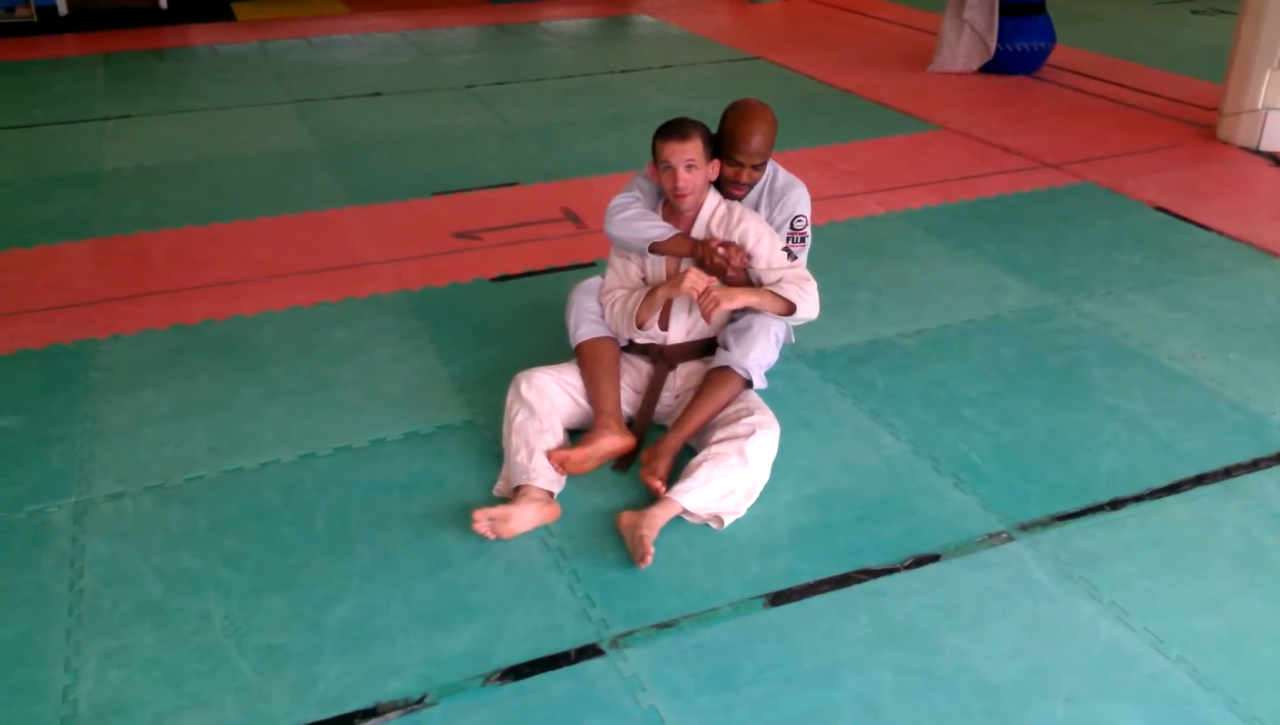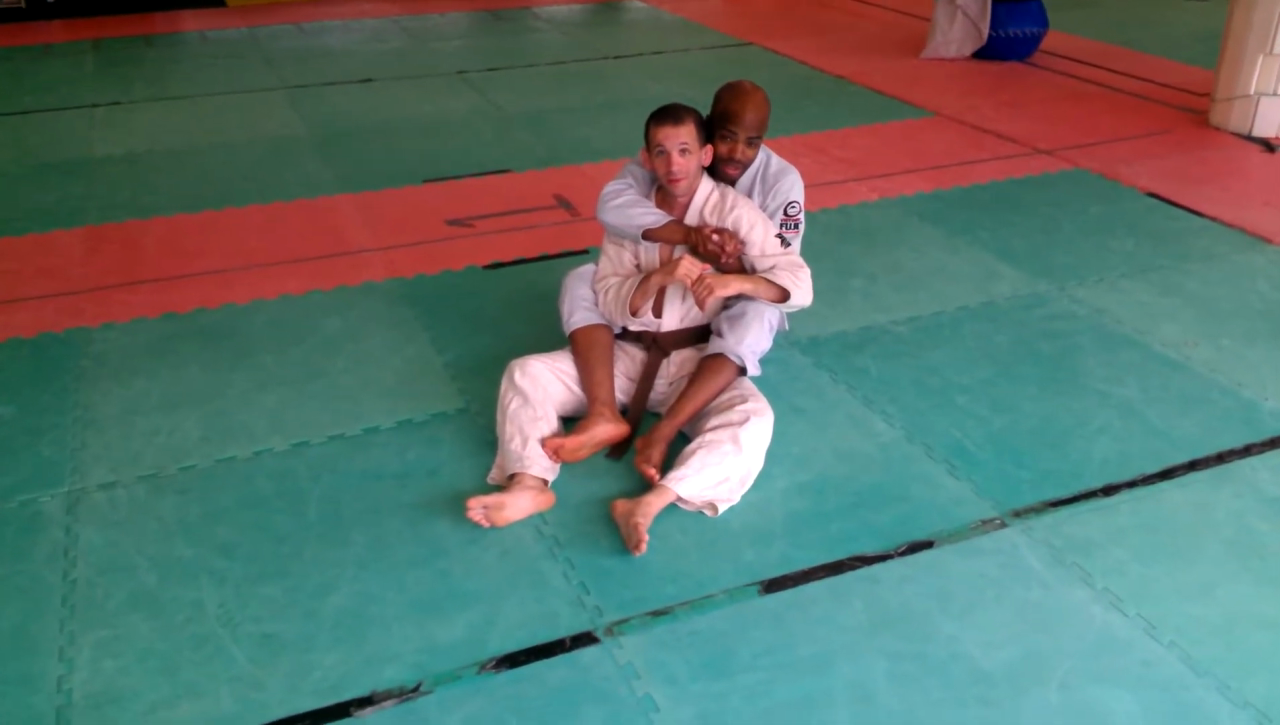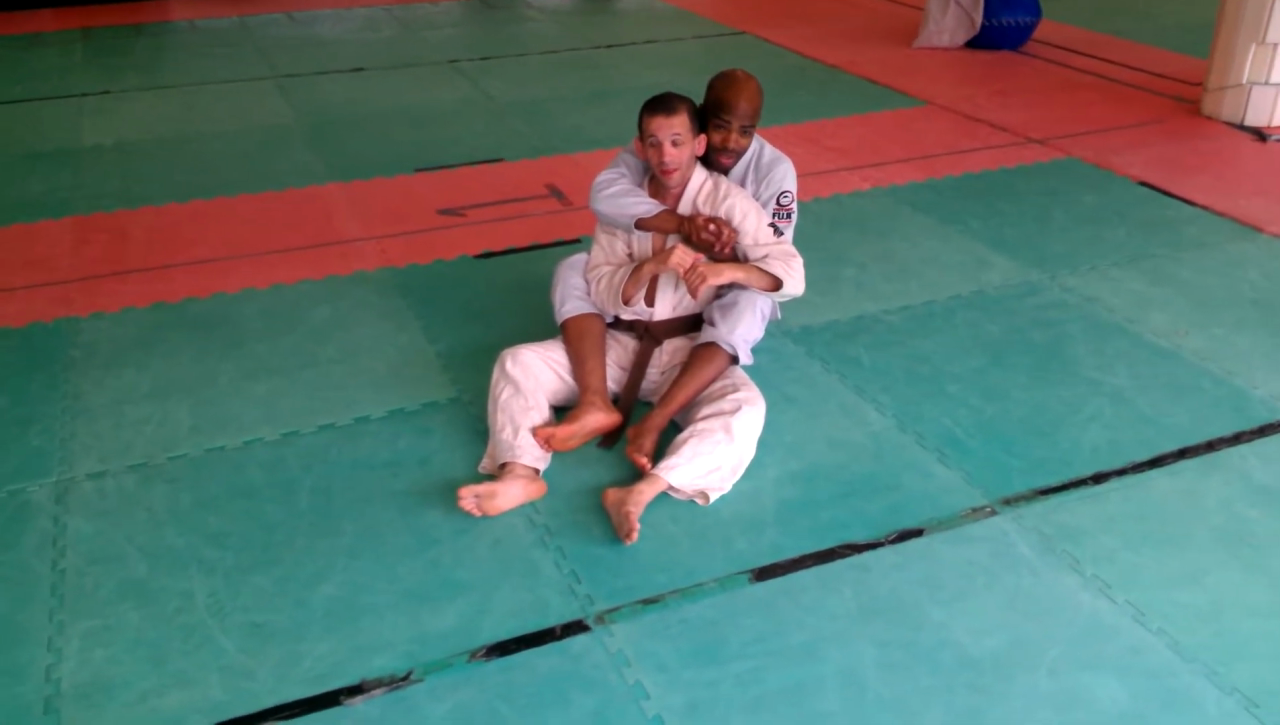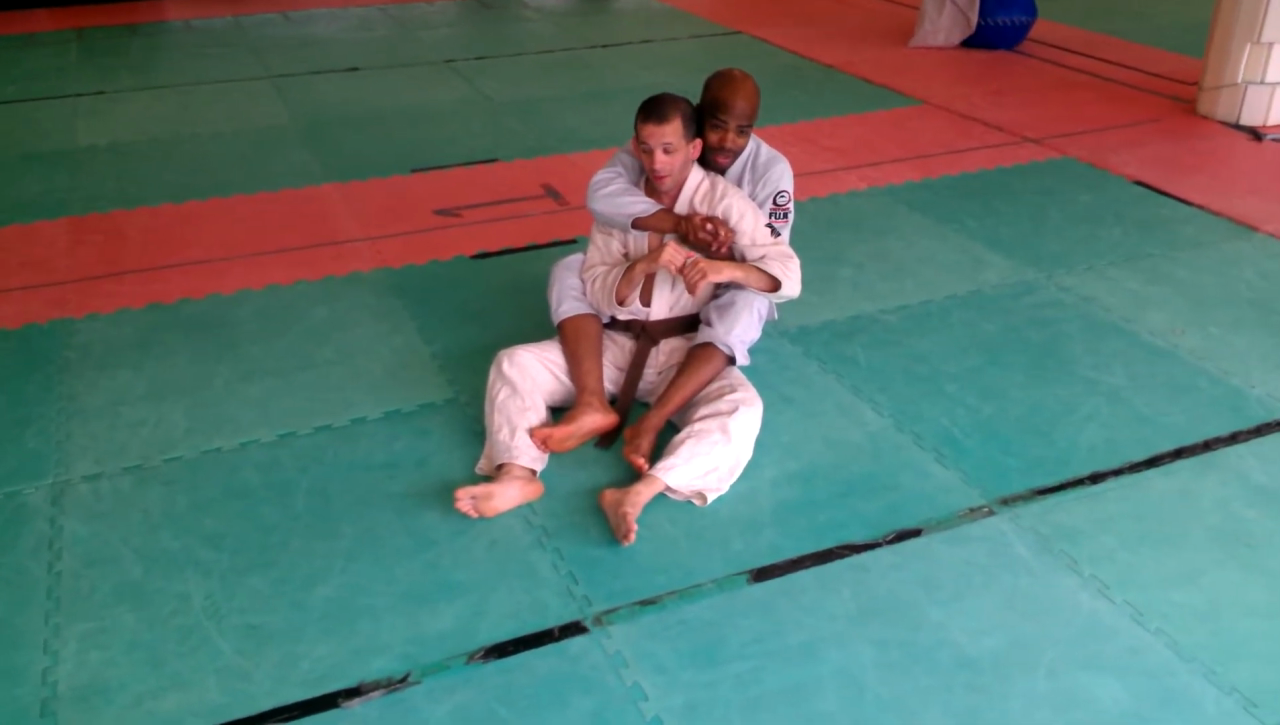
dt=0.5s
person 1, frame 1
left shoulder: (740, 226)
left elbow: (806, 298)
right elbow: (616, 317)
left wrist: (740, 295)
right wrist: (666, 290)
left hip: (705, 374)
right hip: (636, 367)
left knee: (758, 432)
right knee: (533, 385)
left ankle: (652, 518)
right ankle: (534, 498)
person 1, frame 2
left shoulder: (733, 212)
left elbow: (799, 285)
right elbow: (610, 305)
left wrist: (734, 282)
right wrist: (659, 277)
left hip: (699, 362)
right hip: (629, 354)
left knee: (751, 419)
right knee: (527, 374)
left ankle: (648, 504)
right ankle: (529, 485)
person 1, frame 3
left shoulder: (726, 201)
left elbow: (791, 275)
right elbow: (602, 293)
left wrist: (728, 270)
right wrist: (652, 266)
left hip: (690, 351)
right hip: (621, 343)
left knee: (743, 408)
right knee: (518, 363)
left ankle: (638, 494)
right ankle: (520, 474)
person 1, frame 4
left shoulder: (723, 201)
left elbow: (788, 276)
right elbow: (597, 293)
left wrist: (727, 269)
right wrist: (643, 265)
left hip: (687, 351)
right hip: (617, 344)
left knee: (741, 409)
right knee: (514, 364)
left ankle: (637, 494)
right ankle: (517, 475)
person 2, frame 1
left shoulder: (788, 195)
right elbow: (620, 216)
left wrist: (736, 277)
right wrist: (696, 248)
left hip: (732, 317)
left knee: (764, 332)
right knee: (588, 295)
left ankle: (666, 446)
right ankle: (609, 427)
person 2, frame 2
left shoulder: (781, 181)
right elbow: (613, 203)
left wrist: (731, 265)
right wrist: (689, 234)
left hip: (726, 304)
left knee: (758, 319)
right knee: (582, 282)
left ankle: (661, 433)
right ankle: (604, 415)
person 2, frame 3
left shoulder: (774, 170)
right elbow: (606, 193)
left wrist: (724, 253)
right wrist: (683, 224)
left hip: (718, 293)
left knee: (750, 307)
right knee: (574, 272)
left ankle: (654, 422)
right ankle: (595, 404)
person 2, frame 4
left shoulder: (771, 170)
right elbow: (602, 191)
left wrist: (721, 252)
right wrist: (679, 223)
left hip: (714, 295)
left knee: (748, 307)
right knee: (570, 272)
left ankle: (650, 423)
right ankle: (592, 404)
